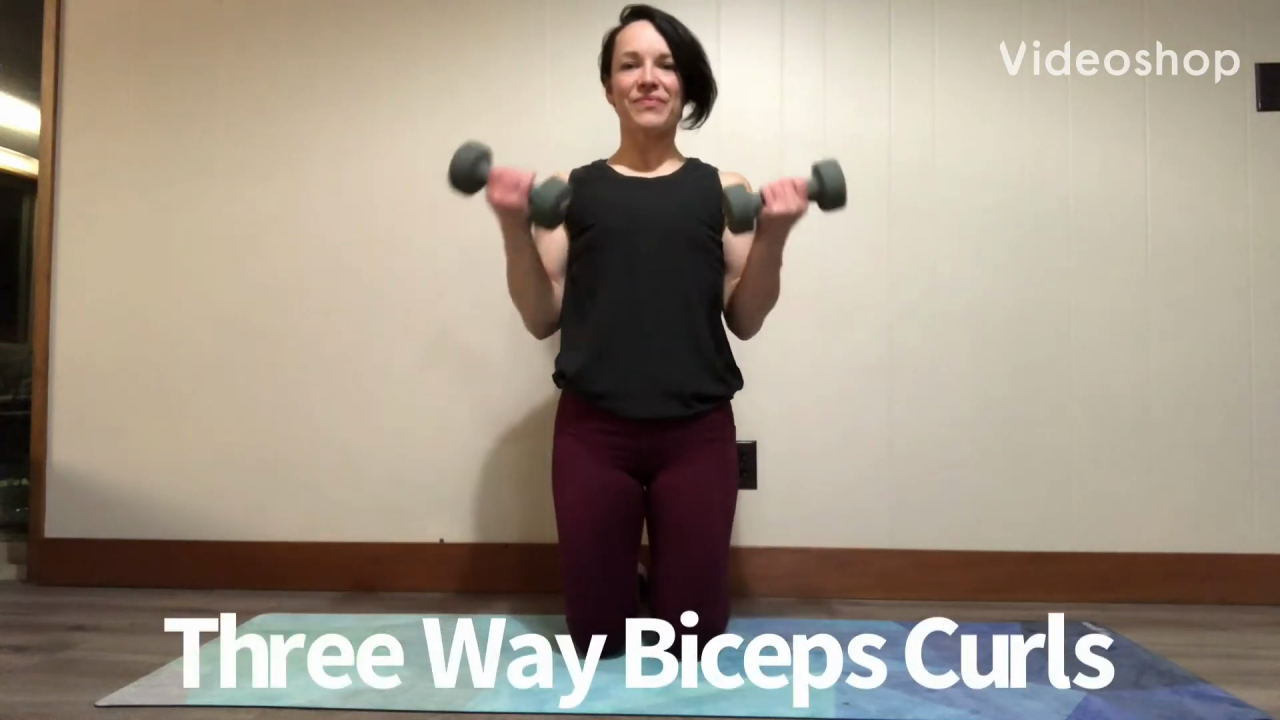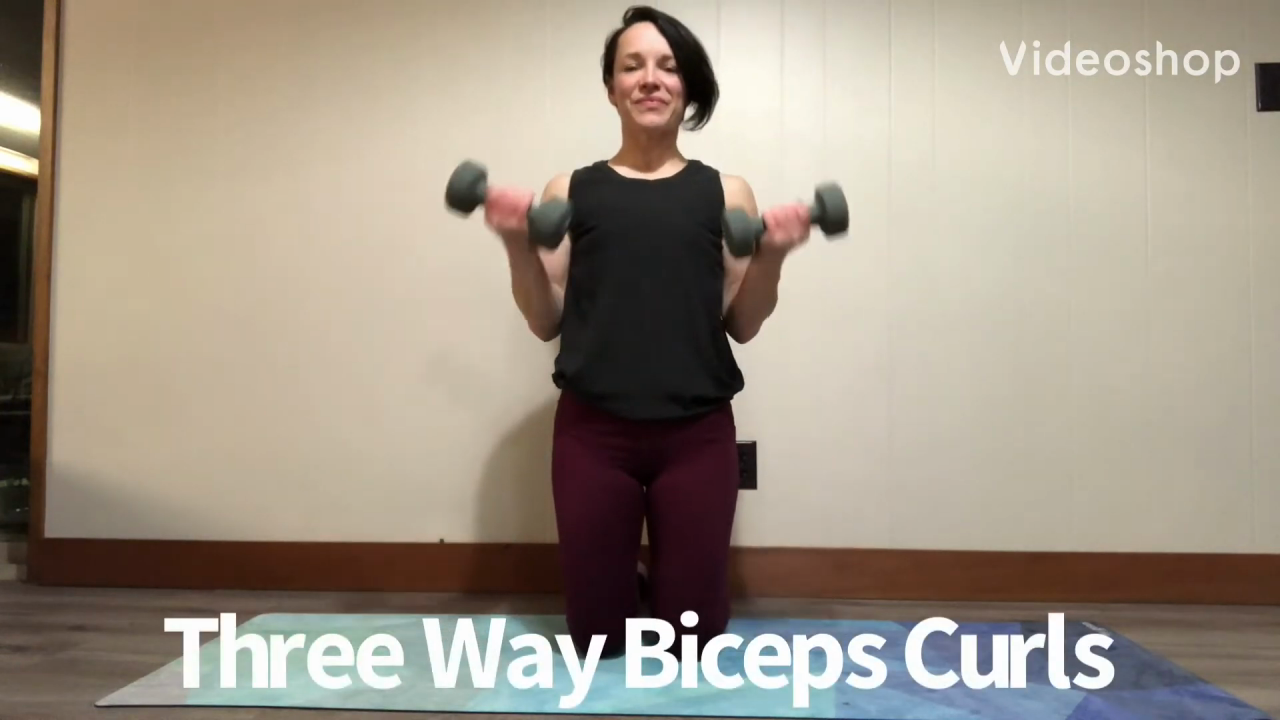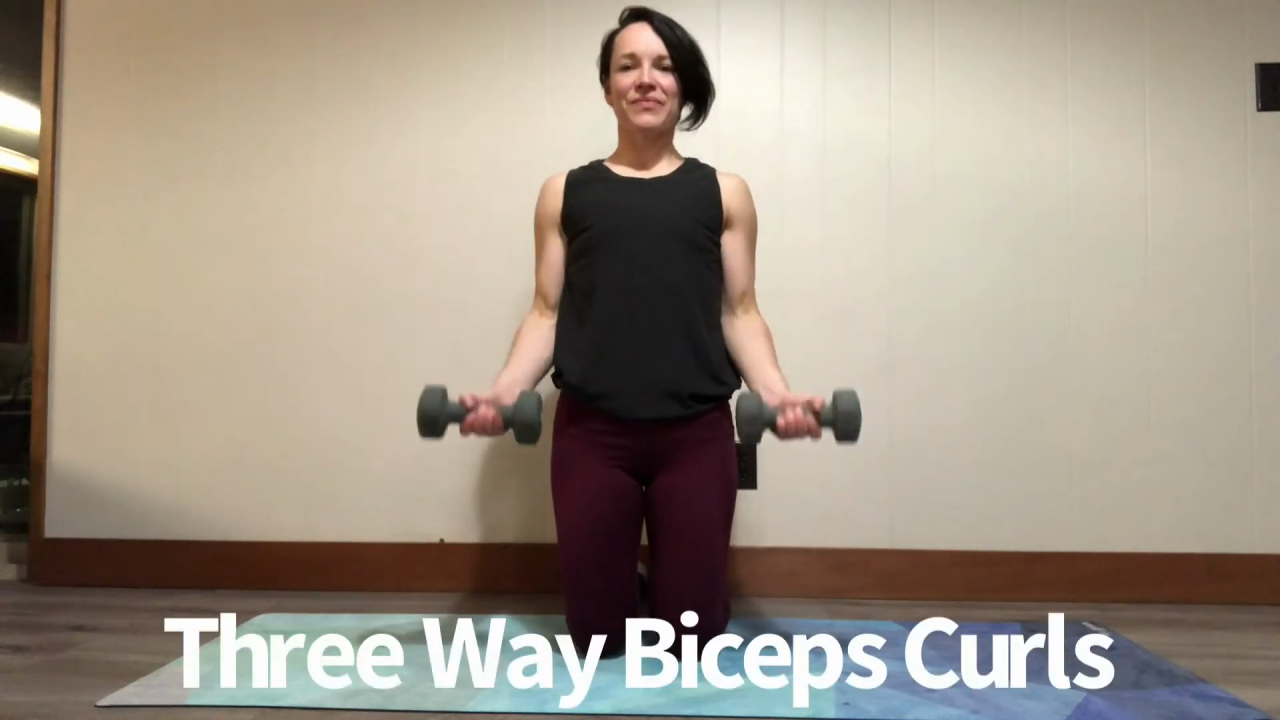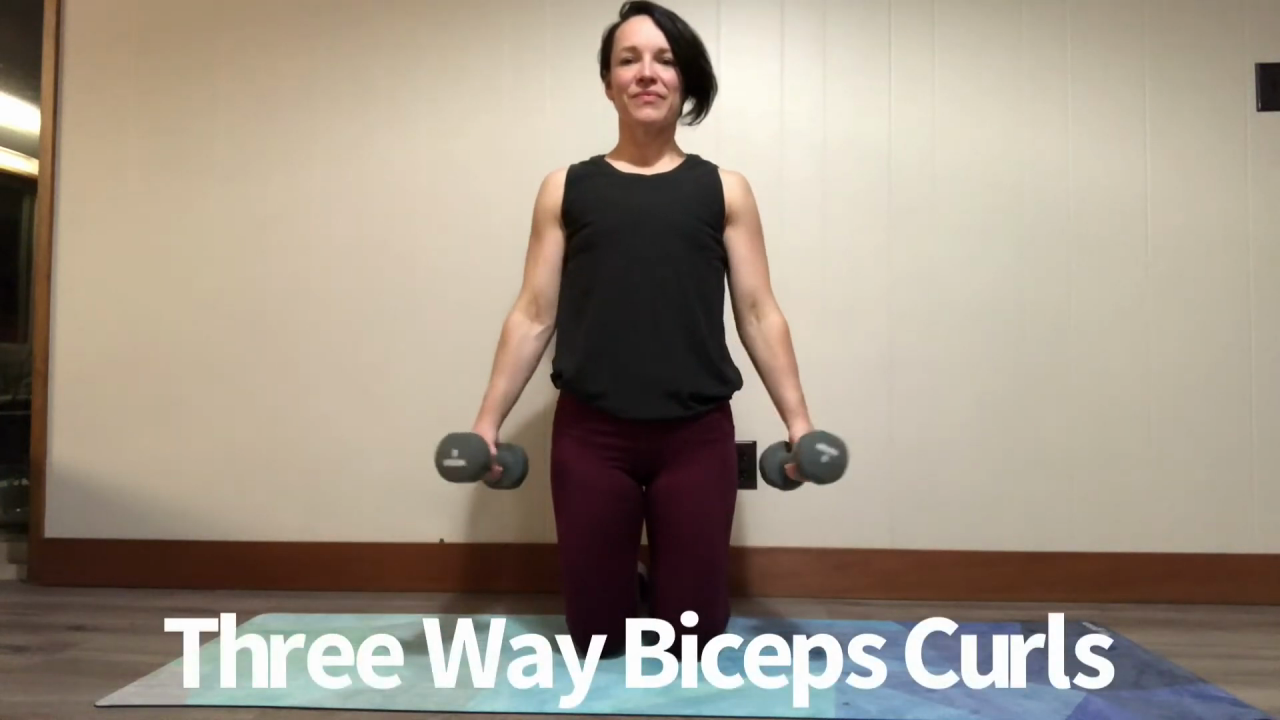
dt=0.7s
person 1, frame 1
left shoulder: (725, 189)
right shoulder: (569, 190)
left elbow: (745, 321)
right elbow: (541, 319)
left wrist: (772, 236)
right wrist: (515, 230)
left hip: (698, 432)
right hip: (592, 430)
left knee: (694, 632)
right knee: (596, 634)
left ankle: (659, 581)
right ankle: (626, 582)
person 1, frame 2
left shoulder: (726, 193)
right shoulder: (569, 191)
left elbow: (743, 325)
right elbow: (547, 321)
left wrist: (771, 256)
right wrist: (517, 244)
left hip: (698, 433)
right hip: (592, 431)
left knee: (694, 634)
right knee: (597, 634)
left ankle: (662, 581)
right ankle: (628, 583)
person 1, frame 3
left shoulder: (724, 193)
right shoulder: (565, 192)
left elbow: (739, 312)
right elbow: (547, 313)
left wrist: (777, 395)
right wrist: (503, 393)
left hip: (697, 433)
right hip: (590, 432)
left knee: (694, 633)
right knee: (596, 634)
left ankle: (662, 582)
right ankle: (630, 586)
person 1, frame 4
left shoulder: (724, 189)
right shoulder: (565, 188)
left elbow: (758, 313)
right elbow: (534, 314)
left wrist: (797, 420)
right wrist: (488, 420)
left hip: (697, 435)
right hip: (590, 433)
left knee: (695, 633)
right knee: (595, 635)
left ankle: (661, 581)
right ankle: (627, 583)
